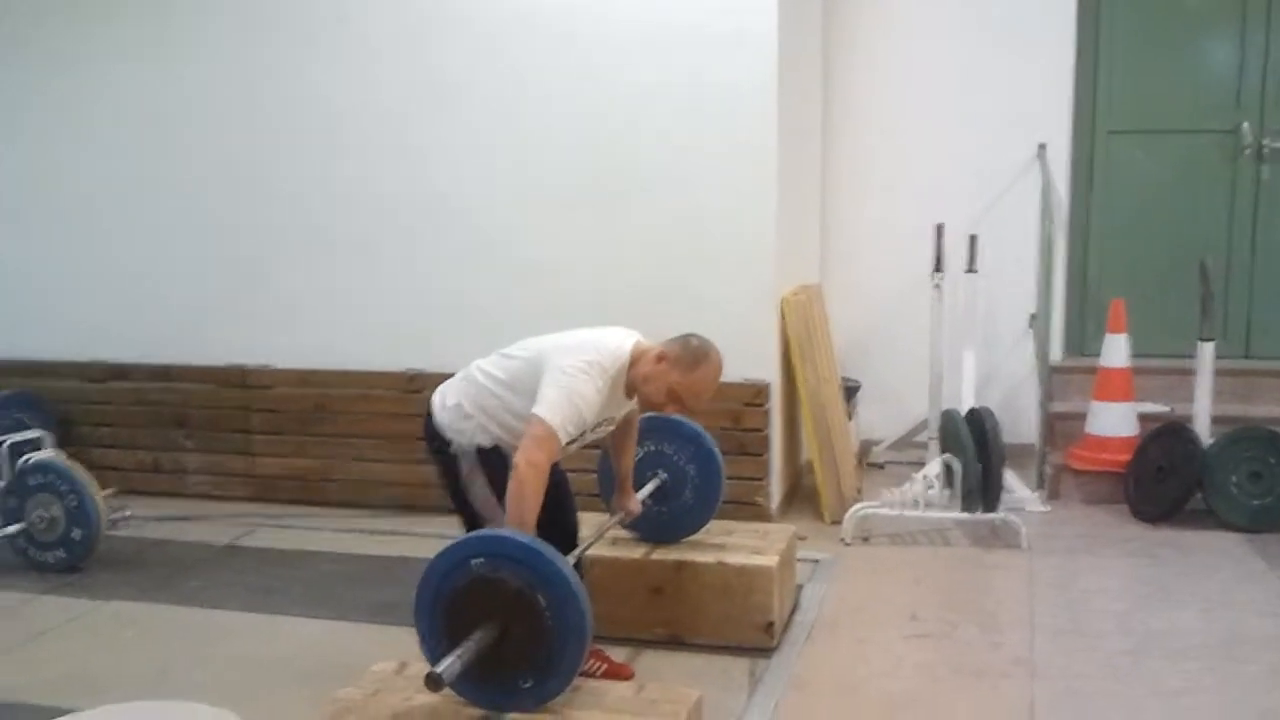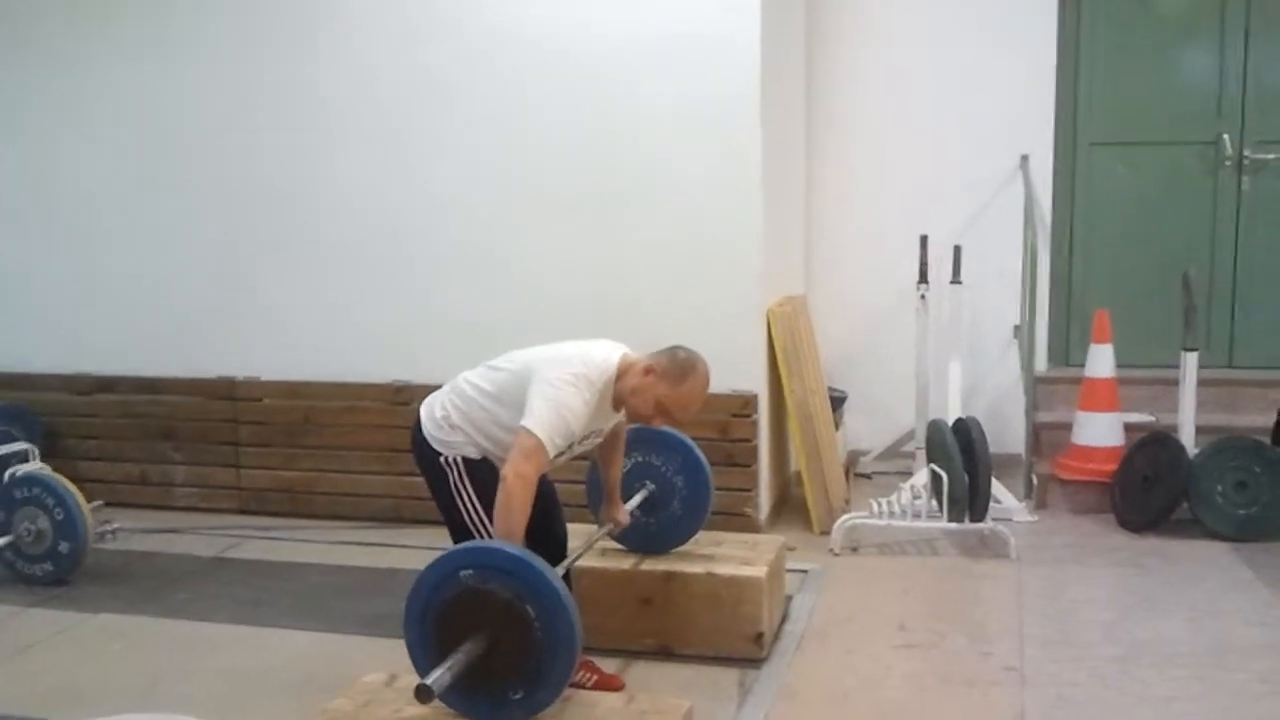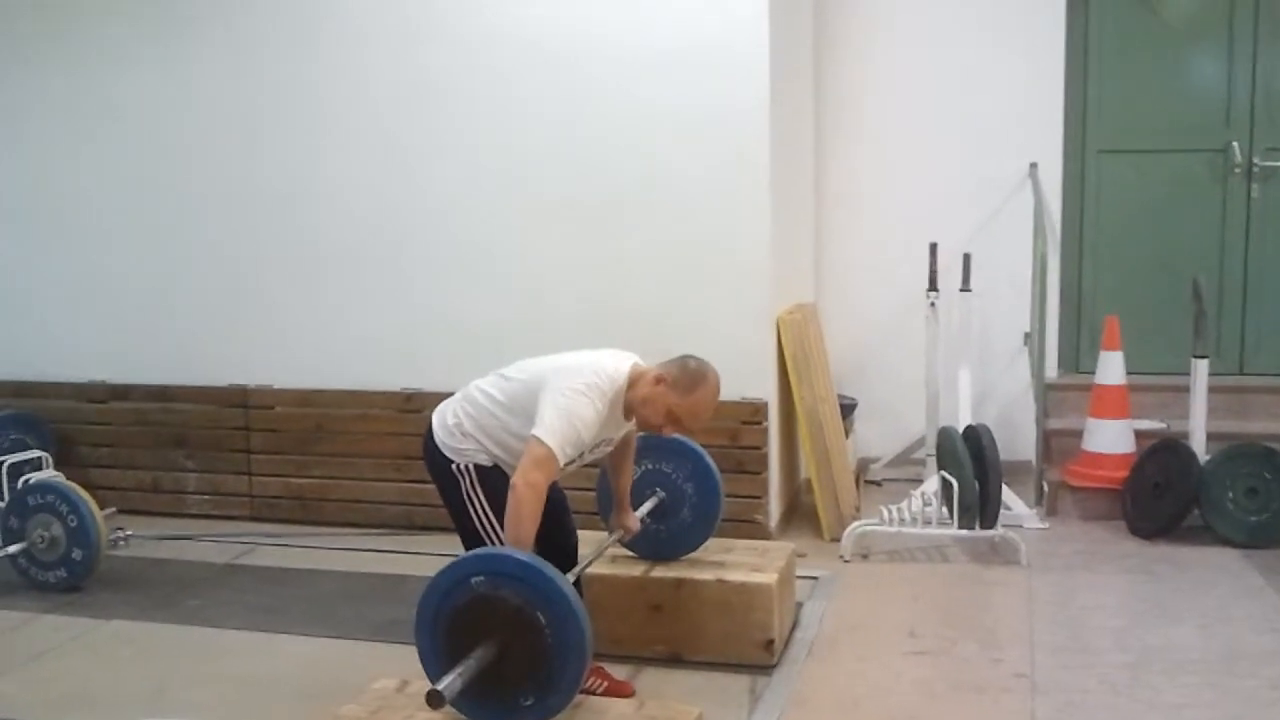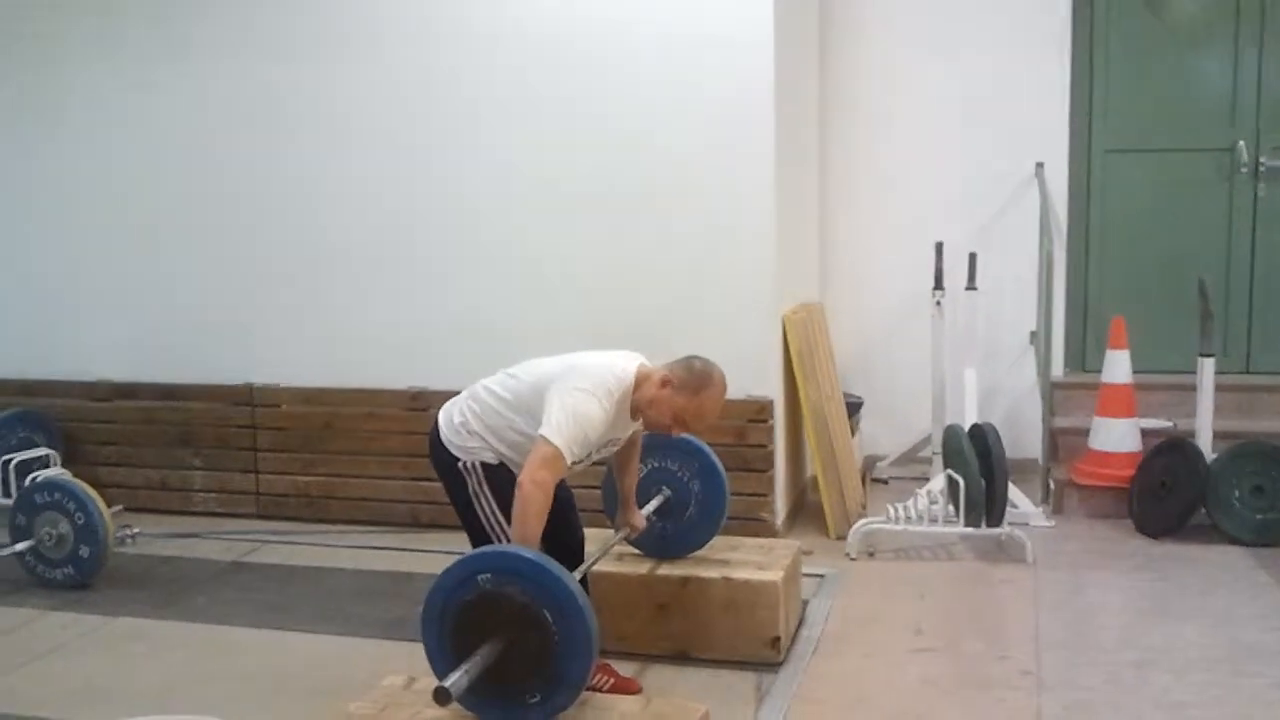
dt=0.1s
person 1, frame 1
left shoulder: (637, 363)
right shoulder: (587, 374)
left elbow: (623, 419)
right elbow: (528, 465)
left wrist: (625, 491)
left hip: (509, 426)
right hip: (462, 428)
left knee: (562, 531)
person 1, frame 2
left shoulder: (625, 375)
right shoulder: (574, 386)
left elbow: (611, 430)
right elbow: (516, 477)
left wrist: (613, 501)
left hip: (498, 439)
right hip: (450, 438)
left knee: (551, 542)
person 1, frame 3
left shoulder: (635, 383)
right shoulder: (587, 396)
left elbow: (621, 438)
right elbow: (526, 485)
left wrist: (622, 508)
left hip: (509, 445)
right hip: (461, 446)
left knee: (561, 548)
person 1, frame 4
left shoulder: (641, 382)
right shoulder: (593, 397)
left elbow: (627, 437)
right elbow: (533, 484)
left wrist: (628, 506)
left hip: (516, 444)
right hip: (467, 444)
left knee: (568, 546)
